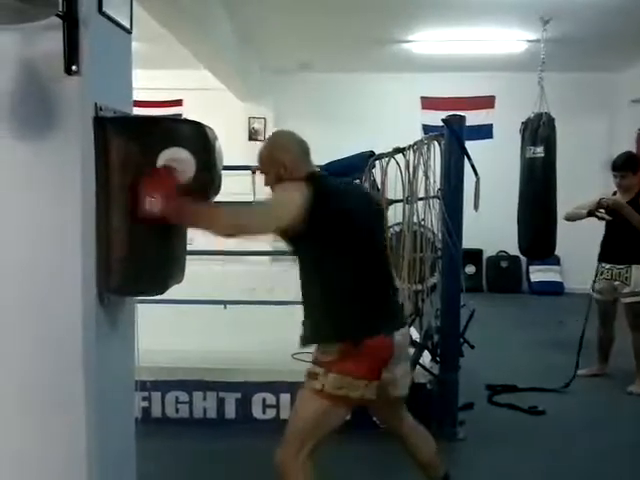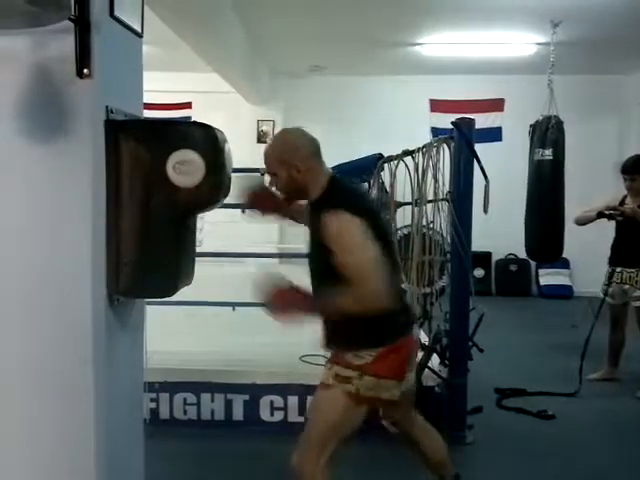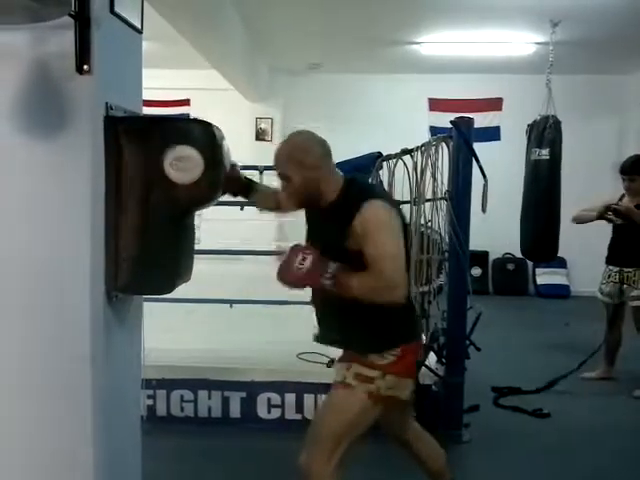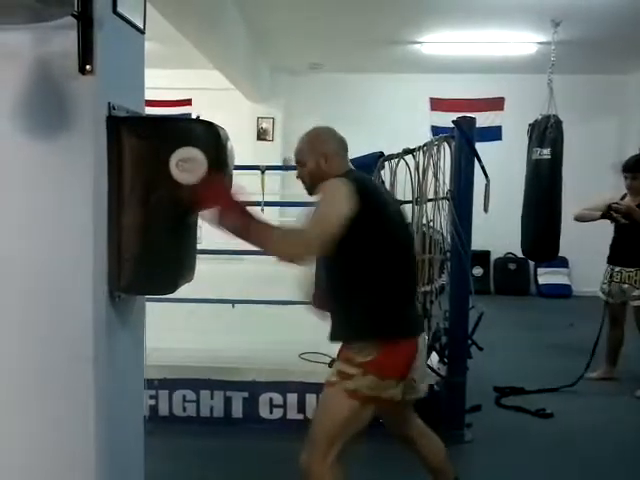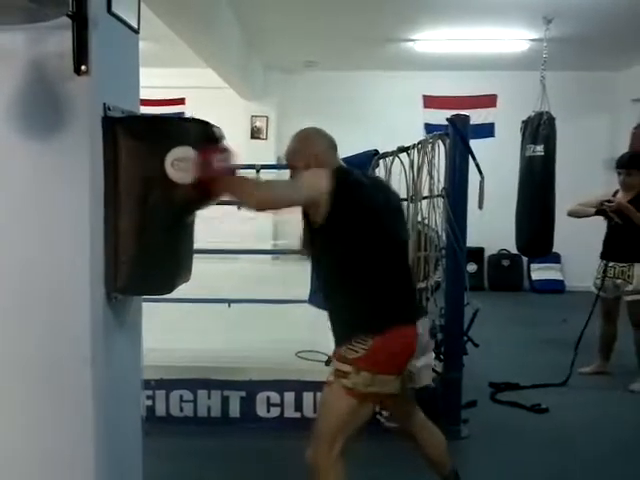
dt=0.3s
person 1, frame 1
left shoulder: (303, 194)
right shoulder: (360, 196)
left elbow: (234, 223)
left wrist: (173, 205)
left hip: (351, 345)
right hip: (391, 334)
right knee: (396, 419)
person 1, frame 2
left shoulder: (338, 217)
right shoulder: (336, 193)
left elbow: (375, 295)
left wrist: (306, 303)
right wrist: (278, 206)
left hip: (369, 351)
right hip: (393, 339)
right knee: (407, 420)
person 1, frame 3
left shoulder: (371, 209)
right shoulder: (321, 201)
left elbow: (392, 289)
right elbow: (280, 201)
left wrist: (326, 275)
right wrist: (238, 184)
left hip: (383, 350)
right hip: (395, 340)
right knee: (402, 426)
person 1, frame 4
left shoulder: (340, 190)
right shoulder: (369, 194)
left elbow: (302, 247)
left wrist: (235, 217)
left hip: (376, 345)
right hip: (402, 336)
right knee: (405, 425)
person 1, frame 5
left shoulder: (322, 181)
right shoulder: (377, 189)
left elbow: (260, 197)
left wrist: (214, 172)
left hip: (371, 338)
right hip: (403, 326)
right knee: (410, 416)
person 2, frame 1
right shoulder: (607, 198)
right elbow: (568, 215)
right wrist: (590, 212)
right hip: (605, 266)
right knee: (605, 319)
right ankle: (601, 365)
person 2, frame 2
right shoulder: (618, 201)
right elbow: (579, 219)
right wrist: (601, 213)
right hip: (616, 269)
right knee: (615, 323)
right ankle: (611, 369)
person 2, frame 3
right shoulder: (615, 201)
right elbow: (576, 217)
right wrist: (600, 215)
right hip: (613, 268)
right knee: (612, 321)
right ankle: (607, 368)
person 2, frame 4
right shoulder: (617, 200)
right elbow: (578, 215)
right wrist: (604, 214)
right hip: (615, 268)
right knee: (614, 321)
right ankle: (609, 368)
person 2, frame 5
right shoulder: (609, 196)
right elbow: (572, 211)
right wrist: (598, 211)
right hip: (608, 263)
right knee: (608, 316)
right ankle: (602, 362)
